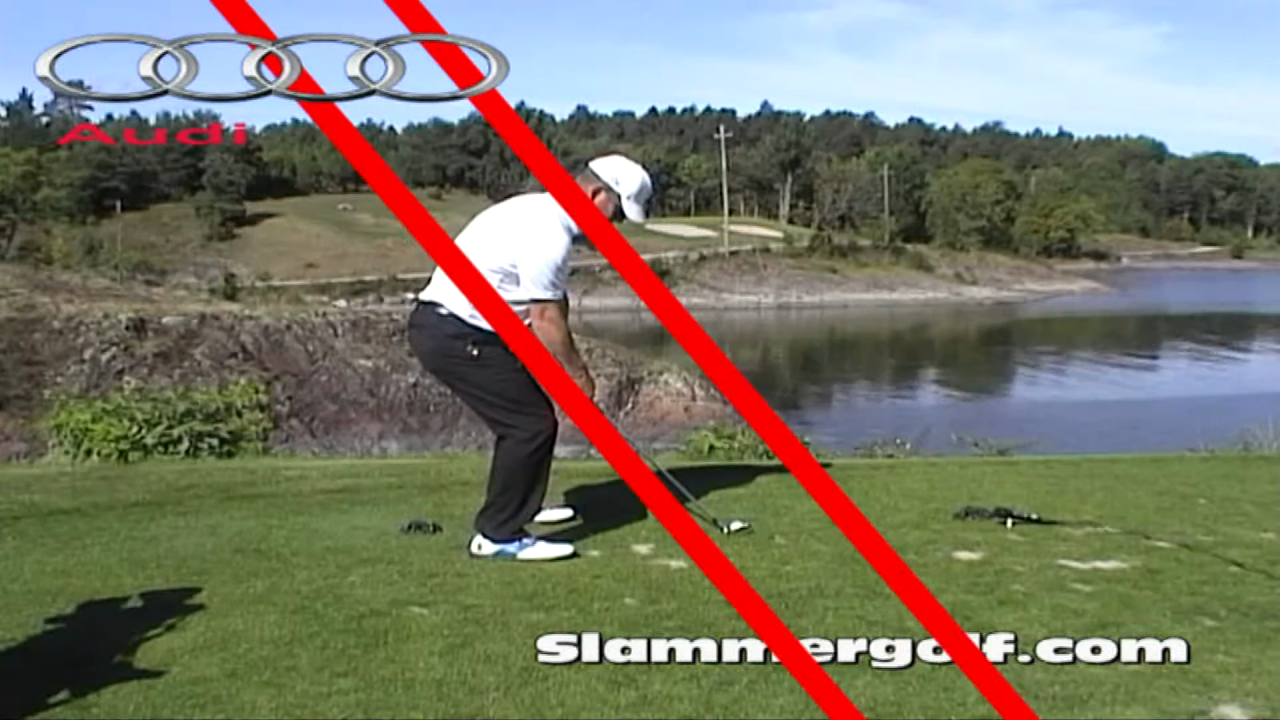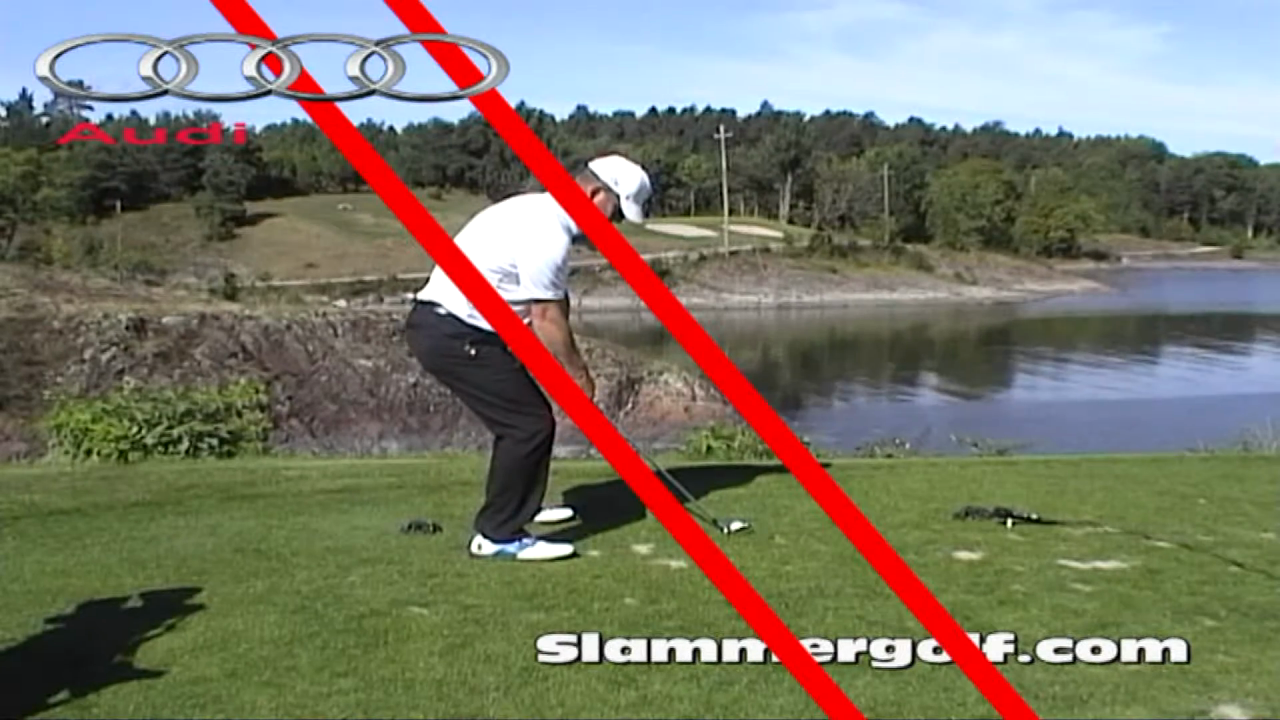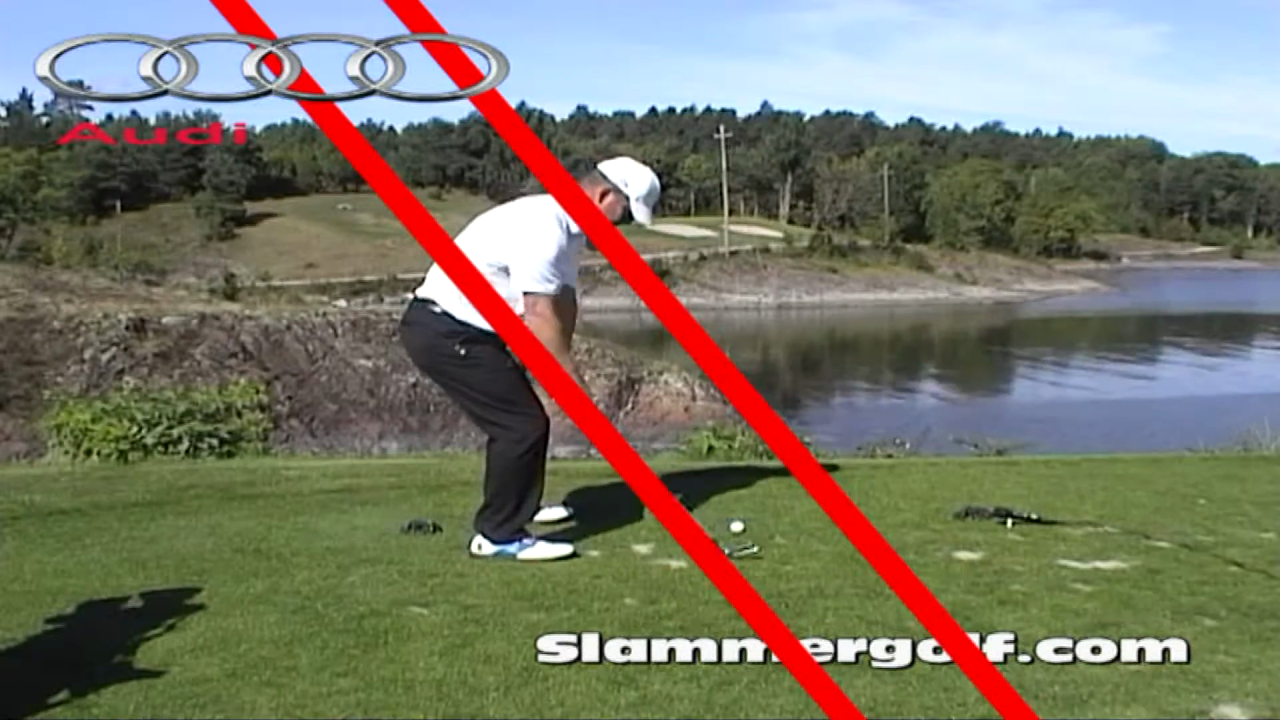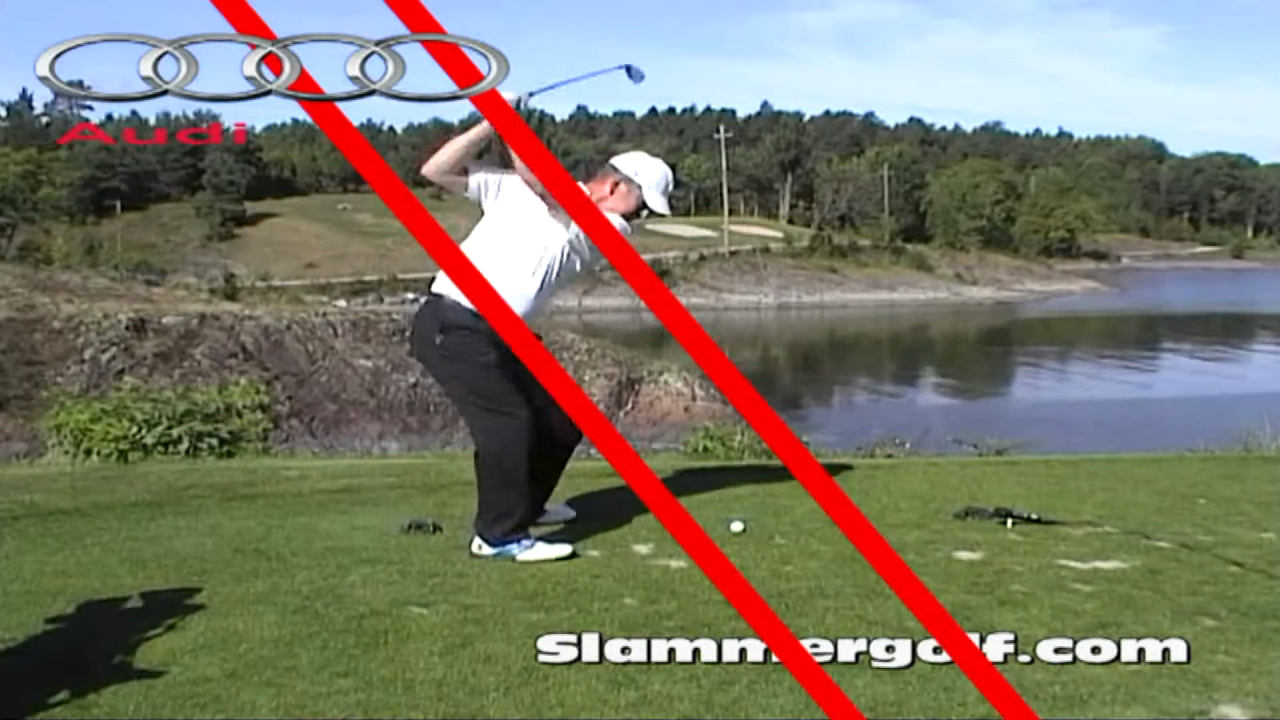
dt=0.5s
person 1, frame 1
left shoulder: (544, 213)
right shoulder: (547, 232)
left elbow: (552, 306)
right elbow: (545, 318)
left wrist: (569, 364)
right wrist: (576, 372)
left hip: (451, 326)
right hip: (453, 333)
left knee: (526, 415)
right knee: (532, 423)
left ankle: (520, 505)
right ankle: (498, 534)
person 1, frame 2
left shoulder: (544, 214)
right shoulder: (547, 233)
left elbow: (554, 307)
right elbow: (546, 318)
left wrist: (571, 365)
right wrist: (578, 373)
left hip: (452, 326)
right hip: (452, 333)
left knee: (525, 414)
right knee: (529, 423)
left ankle: (519, 505)
right ankle: (498, 535)
person 1, frame 3
left shoulder: (568, 229)
right shoulder: (542, 227)
left elbow: (563, 305)
right elbow: (540, 316)
left wrist: (562, 370)
right wrist: (571, 378)
left hip: (461, 330)
right hip: (443, 331)
left knee: (521, 417)
right knee: (522, 424)
left ankle: (516, 505)
right ankle: (498, 534)
person 1, frame 4
left shoulder: (609, 234)
right shoulder: (515, 186)
left elbow: (549, 189)
right elbow: (435, 172)
right wrist: (488, 126)
left hip: (501, 337)
right hip: (452, 326)
left knee: (563, 422)
right knee: (509, 422)
left ankle: (525, 501)
right ankle: (499, 532)
